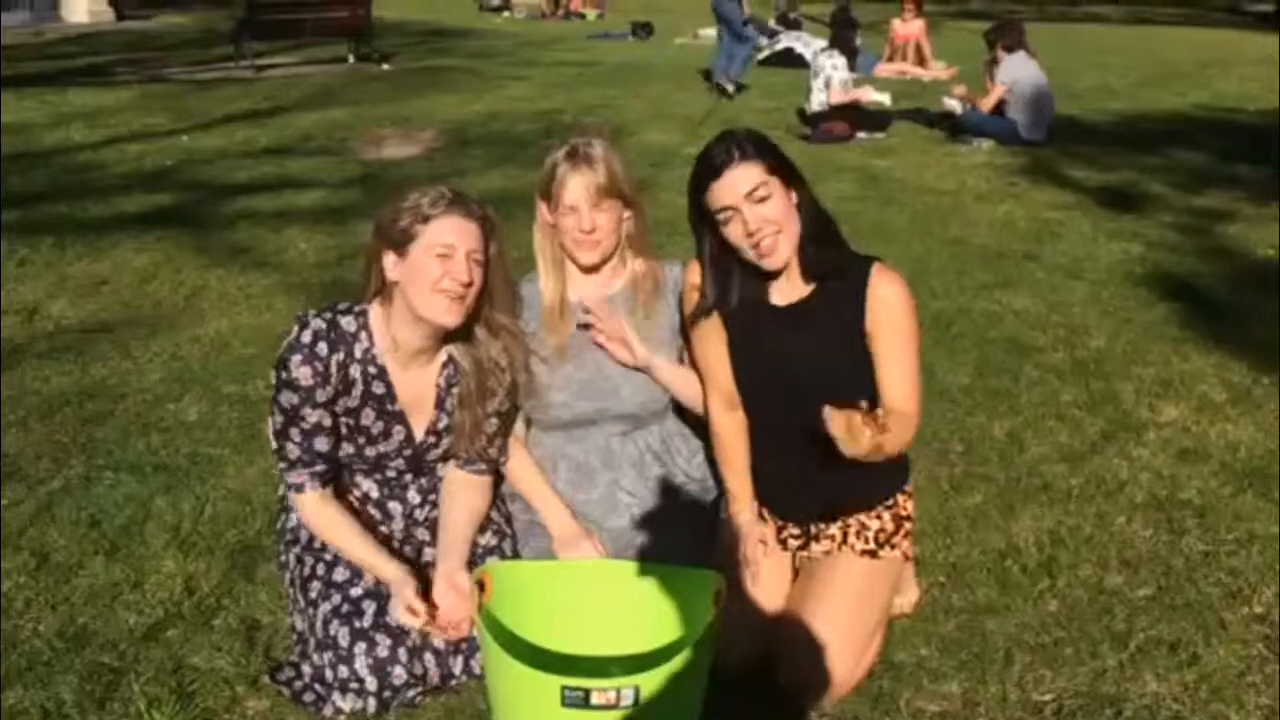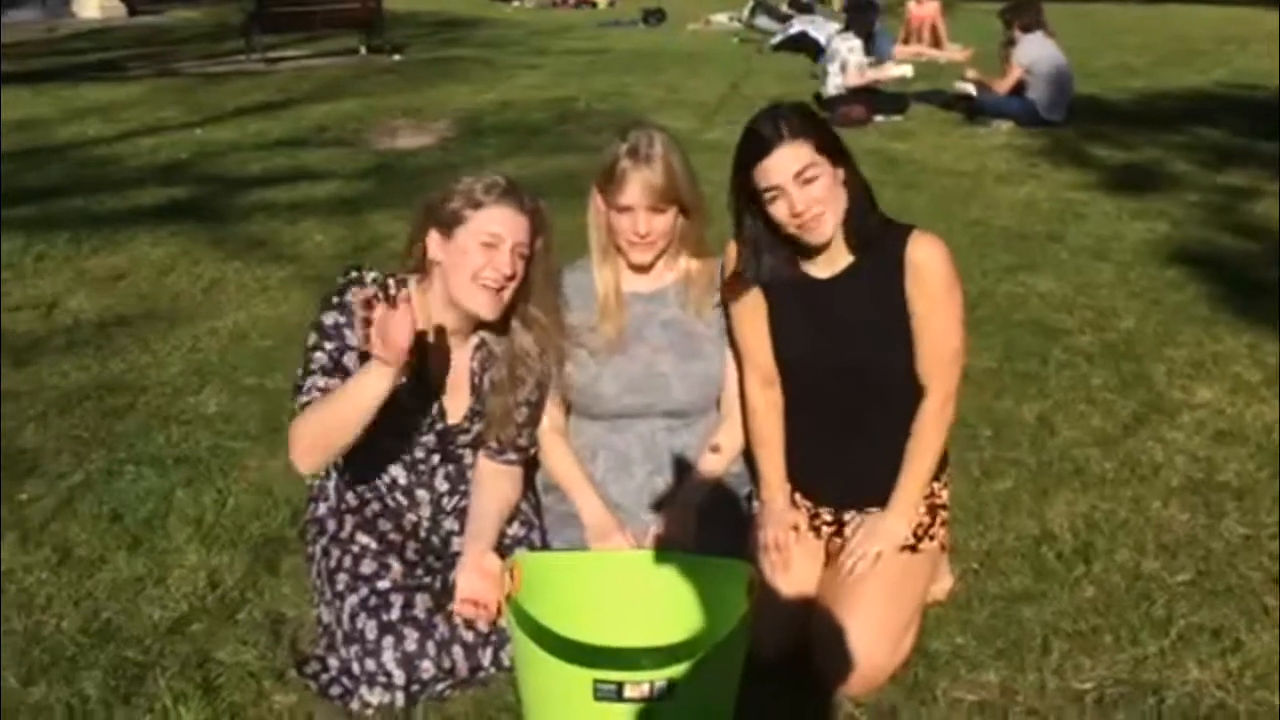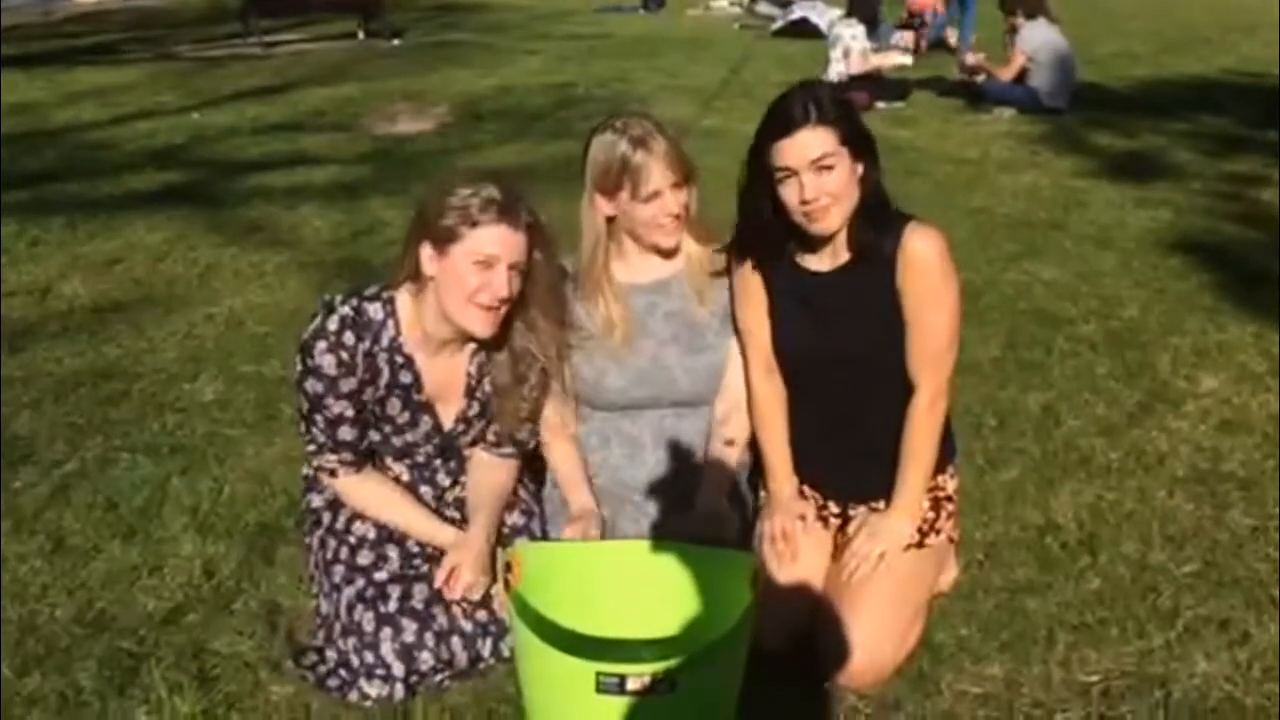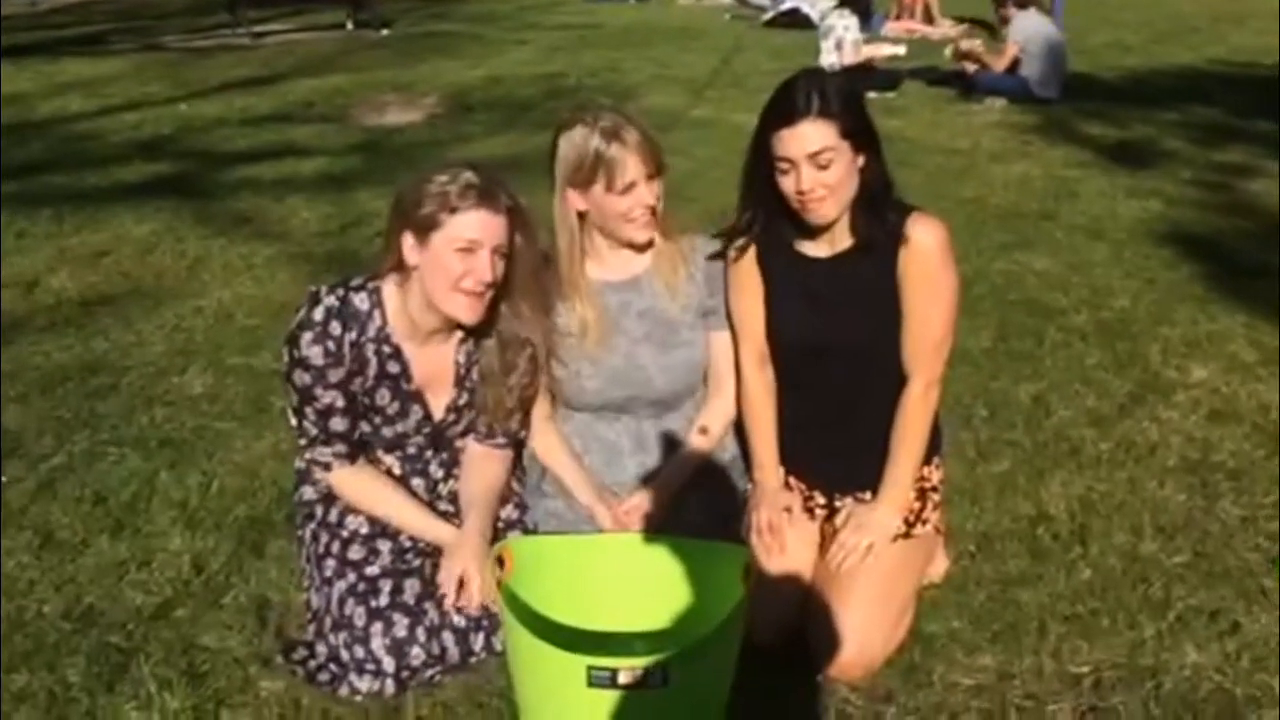
dt=0.7s
person 1, frame 1
left shoulder: (875, 288)
right shoulder: (708, 285)
left elbow: (904, 422)
right elbow: (724, 405)
left wrist: (868, 439)
right wrist: (742, 513)
left hip: (862, 505)
right hip: (769, 504)
right knee: (731, 654)
left ankle: (883, 576)
right ankle: (824, 582)
person 1, frame 2
left shoulder: (916, 256)
right shoulder: (749, 260)
left elbow: (939, 394)
right elbow: (761, 384)
left wrist: (897, 516)
right wrist: (773, 497)
left hip: (893, 492)
right hip: (802, 490)
left knee: (849, 669)
right knee: (763, 642)
left ankle: (915, 567)
right ankle: (845, 570)
person 1, frame 3
left shoulder: (914, 249)
right shoulder: (758, 251)
left elbow: (930, 391)
right elbow: (765, 375)
left wrist: (900, 517)
right wrist: (781, 491)
left hip: (900, 482)
right hip: (807, 479)
left knee: (856, 664)
right knee: (770, 636)
left ankle: (924, 560)
person 1, frame 4
left shoulder: (916, 240)
right shoulder: (754, 238)
left elbow: (922, 382)
right elbow: (755, 364)
left wrist: (886, 508)
right wrist: (766, 481)
left hip: (890, 472)
right hip: (795, 470)
left knee: (845, 655)
right knee: (761, 628)
left ankle: (913, 549)
right ankle: (832, 550)
person 2, frame 1
left shoulder: (491, 352)
right shoulder: (321, 348)
left elbow: (471, 469)
right elbow: (309, 494)
left wrist: (450, 568)
right wrist: (397, 576)
left hip: (446, 519)
right hip: (347, 527)
right knee: (372, 677)
person 2, frame 2
left shoulder: (523, 341)
right shoulder: (363, 309)
left elbow: (502, 460)
right elbow: (307, 456)
left wrist: (478, 553)
right wrist: (385, 368)
left hip: (474, 509)
right hip: (368, 511)
right knee: (395, 671)
left ankle: (445, 585)
person 2, frame 3
left shoulder: (521, 340)
right shoulder: (344, 334)
left elbow: (497, 451)
right elbow: (345, 472)
left wrist: (479, 536)
right wrist: (453, 541)
left hip: (472, 502)
right hip: (367, 508)
right knee: (397, 655)
person 2, frame 4
left shoulder: (506, 326)
right shoulder: (332, 325)
left elbow: (490, 443)
right elbow: (338, 466)
left wrist: (475, 535)
right wrist: (448, 539)
left hip: (467, 499)
right hip: (359, 502)
right knee: (388, 650)
person 3, frame 1
left shoulder: (671, 288)
right shoulder: (521, 306)
right elbow: (508, 438)
left wrist: (649, 359)
right wrist: (562, 525)
left hip: (669, 514)
right hip: (555, 519)
person 3, frame 2
left shoulder: (720, 287)
right shoulder: (573, 291)
left elbow: (735, 415)
right elbow: (546, 424)
left wrist: (683, 511)
right wrist: (595, 516)
right hip: (592, 514)
person 3, frame 3
left shoulder: (724, 277)
right shoulder: (569, 289)
left elbow: (733, 405)
left wrist: (715, 498)
right wrist: (581, 507)
left hip: (700, 513)
right hip: (600, 513)
person 3, frame 4
left shoulder: (701, 263)
left elbow: (725, 391)
right elbow: (536, 417)
left wrist: (663, 489)
right wrist: (593, 500)
left hip: (694, 498)
